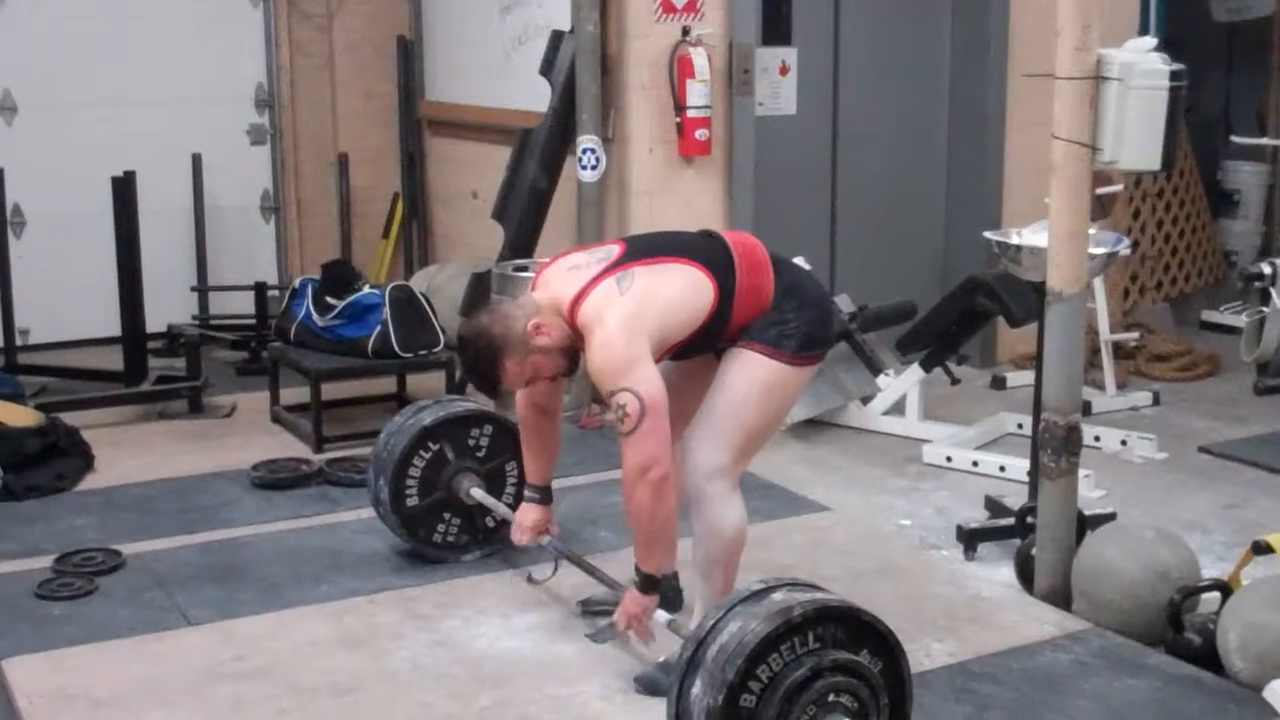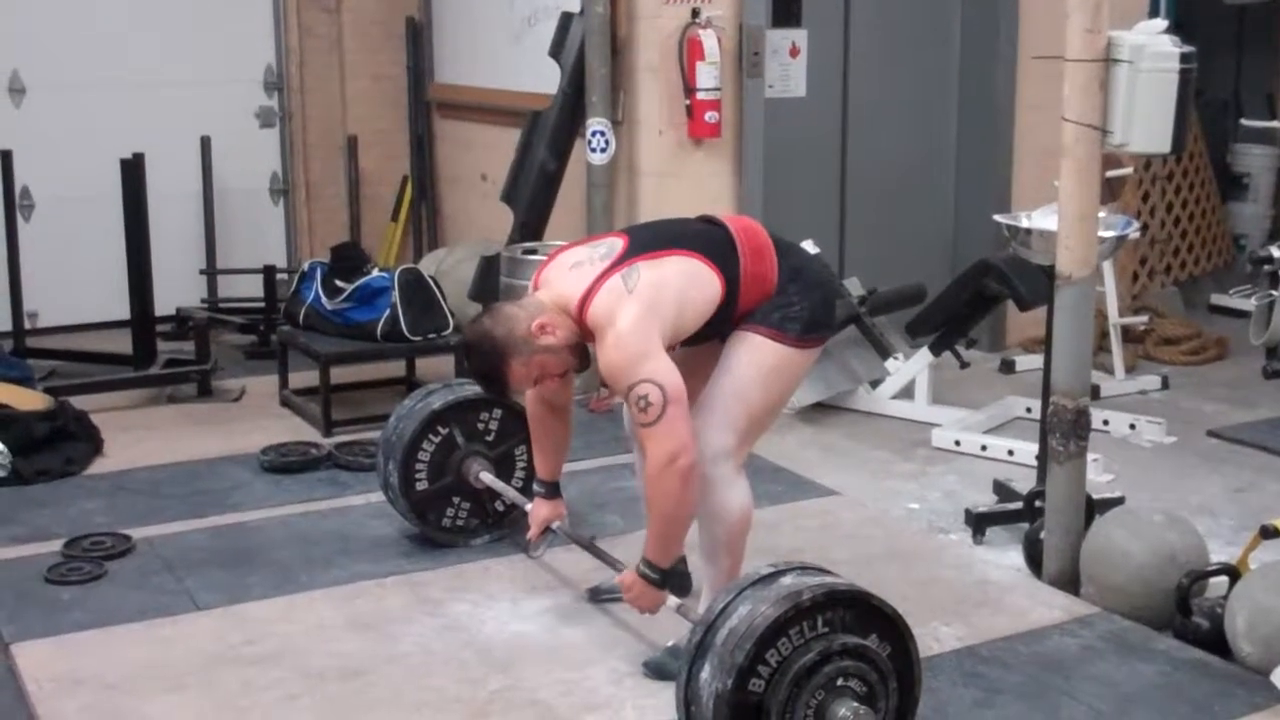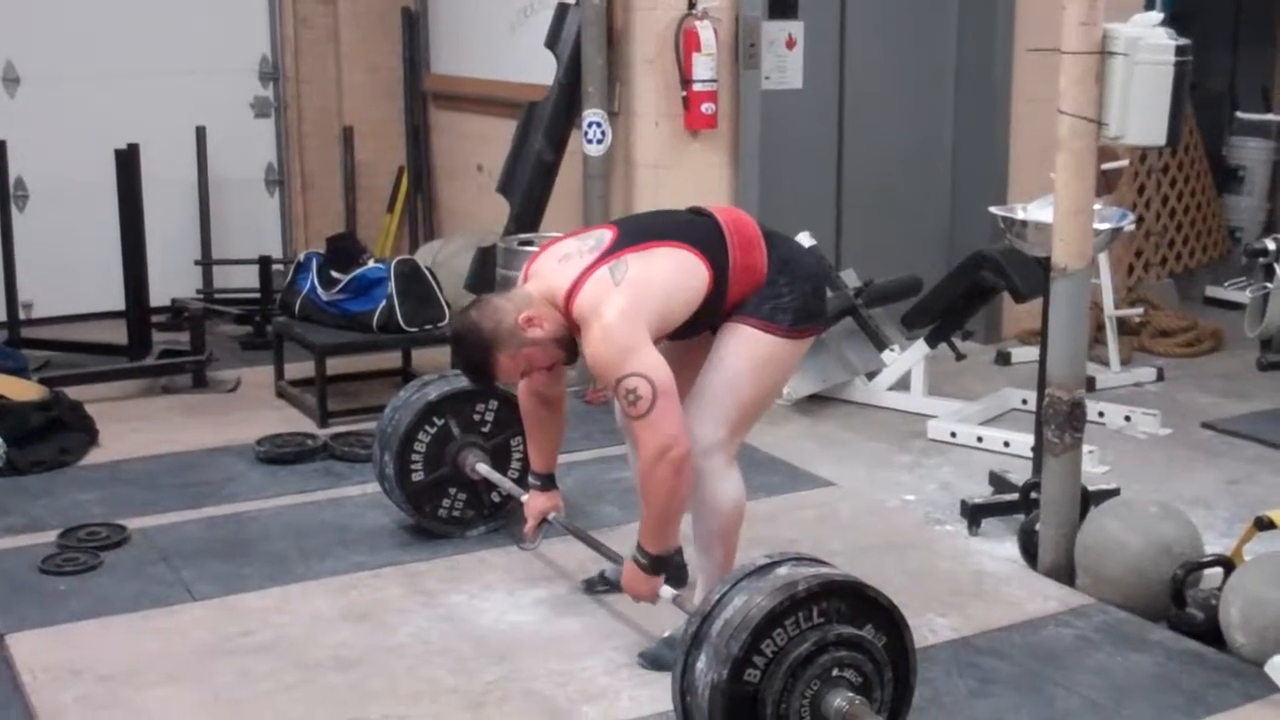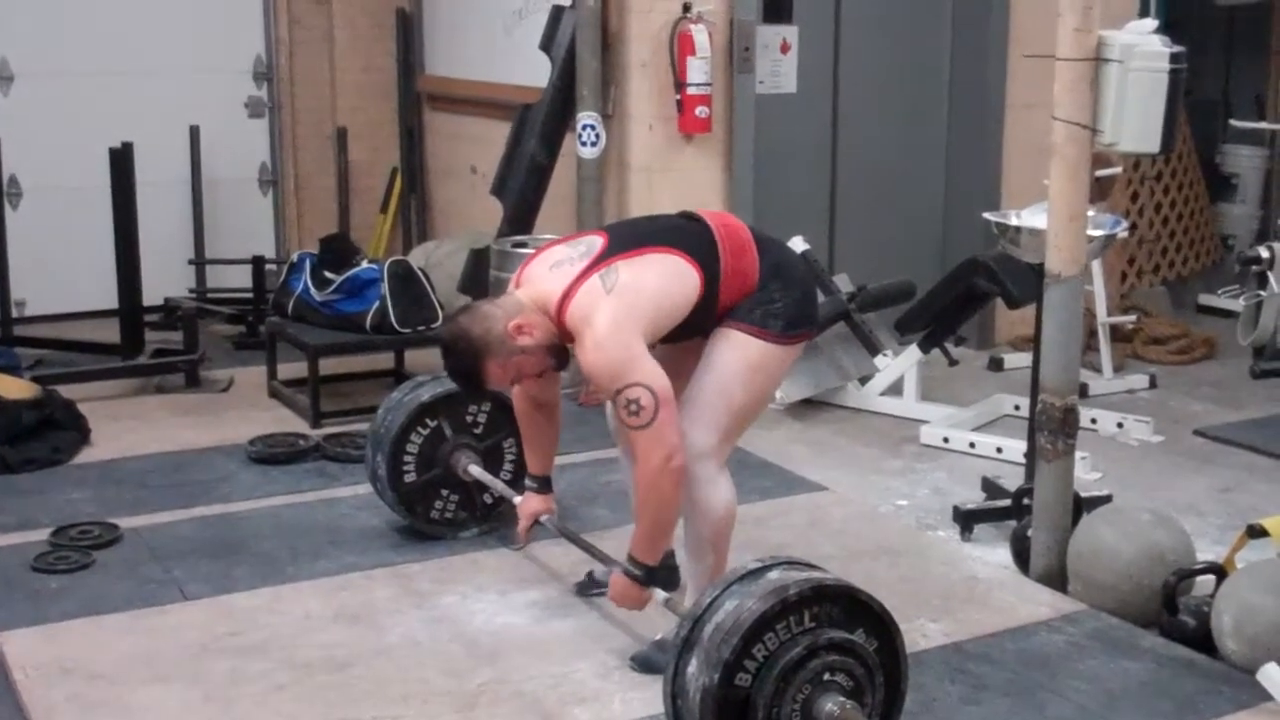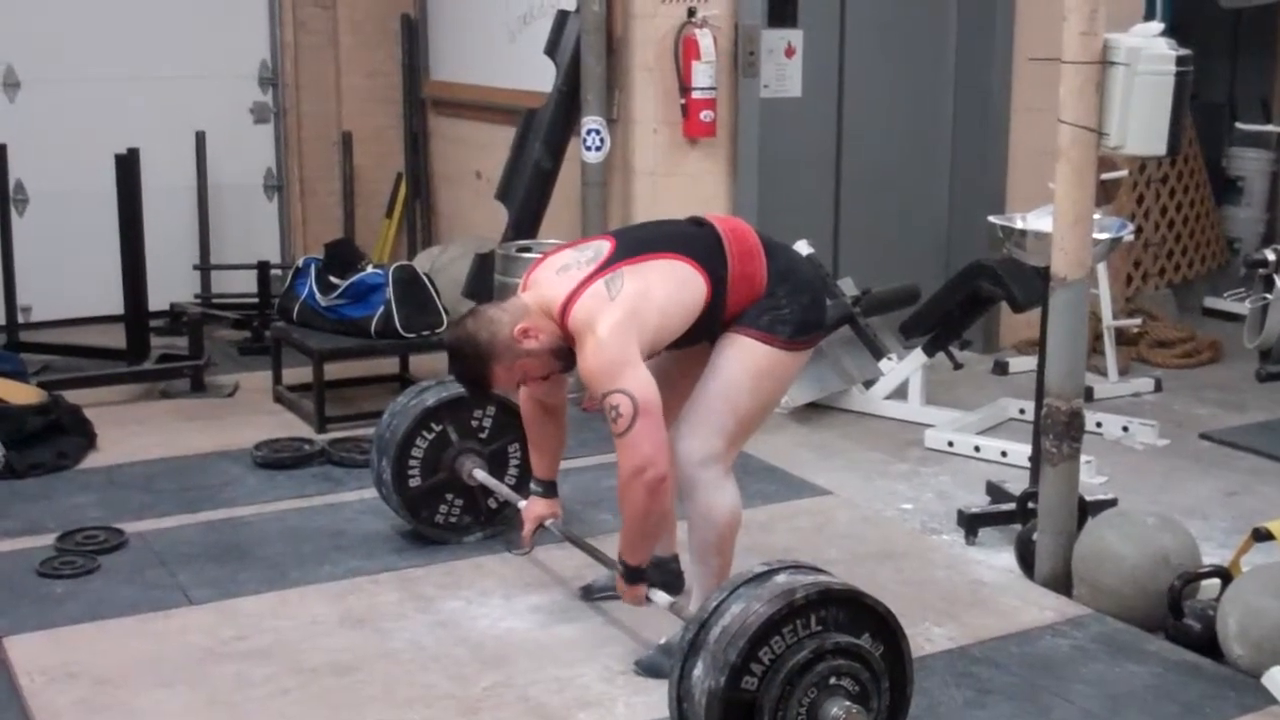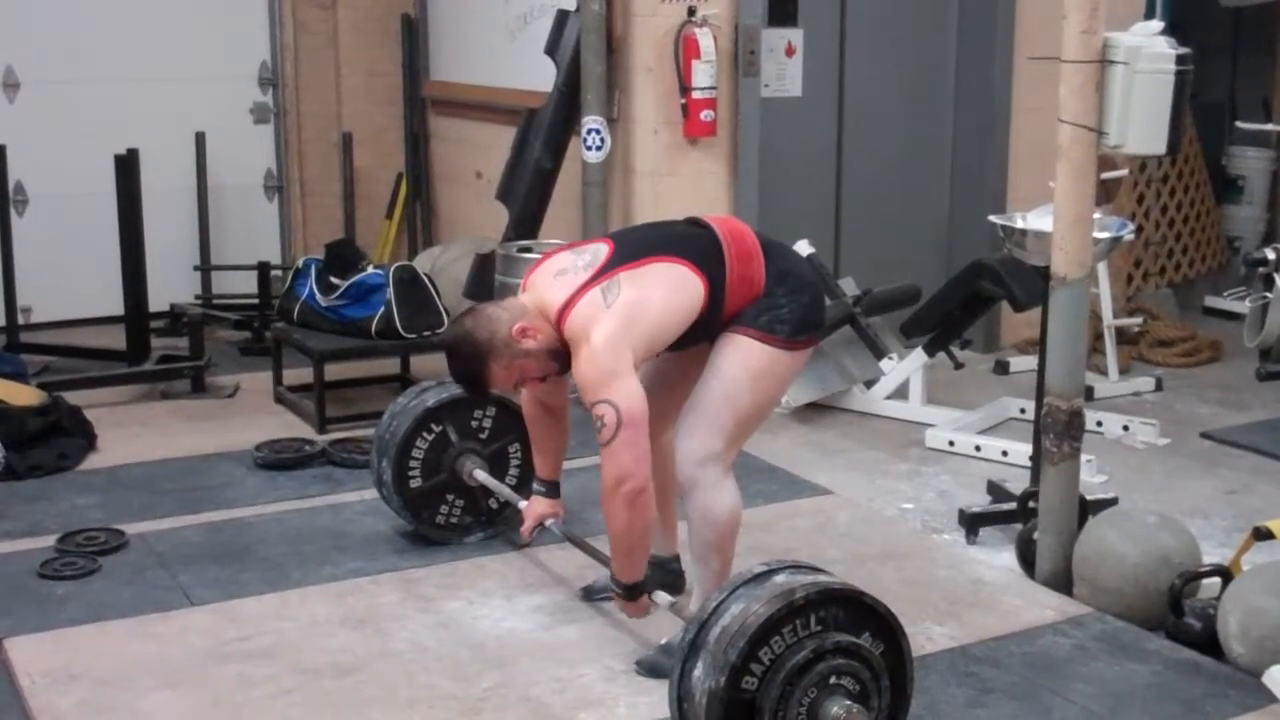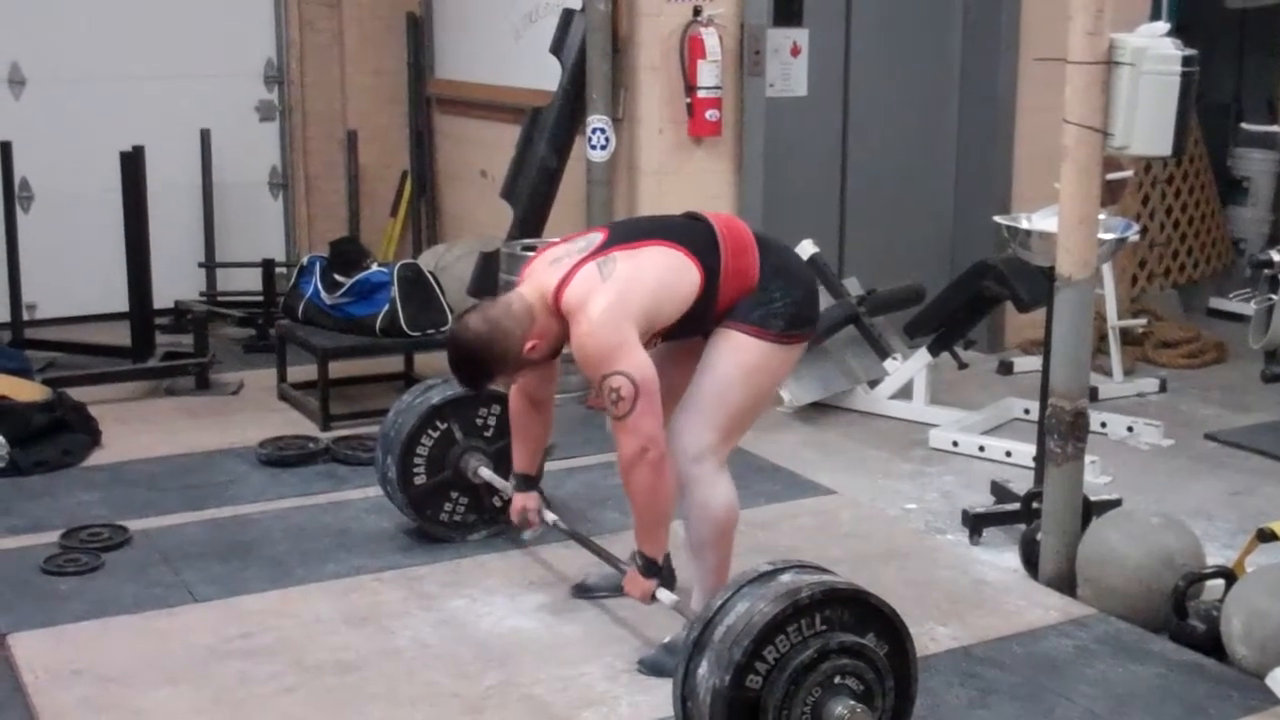
dt=0.7s
person 1, frame 1
left shoulder: (610, 336)
right shoulder: (541, 298)
left elbow: (651, 471)
right elbow: (537, 406)
left wrist: (644, 584)
right wrist: (536, 496)
left hip: (786, 314)
right hip: (727, 305)
left knee: (707, 470)
right knee: (646, 436)
right ankle: (665, 583)
person 1, frame 2
left shoulder: (621, 333)
right shoulder: (544, 292)
left elbow: (676, 459)
right elbow: (547, 401)
left wrist: (652, 574)
right wrist: (546, 491)
left hip: (789, 295)
right hip: (731, 281)
left knee: (712, 451)
right knee: (649, 420)
right ankle: (672, 567)
person 1, frame 3
left shoulder: (608, 325)
right shoulder: (532, 286)
left elbow: (670, 449)
right elbow: (540, 393)
left wrist: (648, 562)
right wrist: (541, 483)
left hip: (779, 287)
right hip: (722, 274)
left knee: (704, 444)
right knee: (639, 415)
right ankle: (668, 556)
person 1, frame 4
left shoulder: (600, 332)
right shoulder: (522, 290)
left elbow: (668, 460)
right elbow: (536, 398)
left wrist: (638, 573)
right wrist: (537, 484)
left hip: (770, 293)
right hip: (712, 279)
left knee: (696, 450)
right knee: (630, 419)
right ankle: (661, 562)
person 1, frame 5
left shoulder: (601, 338)
right shoulder: (531, 296)
left elbow: (648, 470)
right elbow: (543, 401)
left wrist: (631, 570)
right wrist: (543, 489)
left hip: (779, 297)
right hip: (722, 277)
left knee: (697, 455)
right knee: (644, 426)
right ankle: (662, 565)
person 1, frame 6
left shoulder: (596, 343)
right shoulder: (533, 297)
left elbow: (628, 483)
right elbow: (545, 402)
left wrist: (628, 587)
right wrist: (545, 489)
left hip: (778, 298)
right hip: (720, 277)
left knee: (699, 458)
right knee: (640, 425)
right ankle: (662, 564)
person 1, frame 7
left shoulder: (595, 324)
right shoulder: (530, 292)
left elbow: (645, 450)
right elbow: (530, 395)
left wrist: (648, 564)
right wrist: (524, 483)
left hip: (771, 294)
right hip: (715, 284)
left knee: (694, 452)
right knee: (633, 421)
right ankle: (654, 565)
